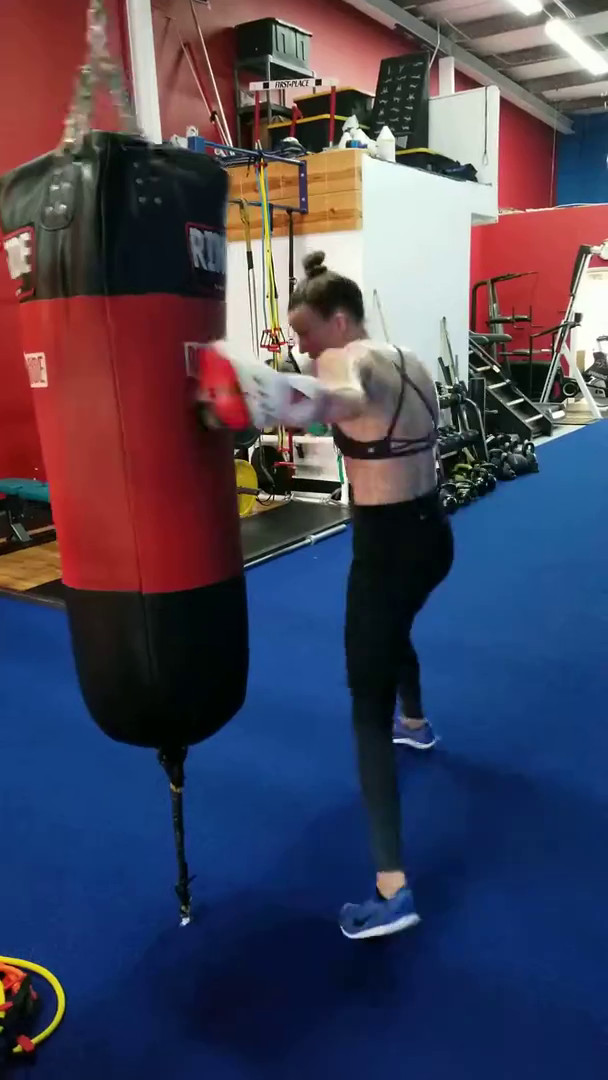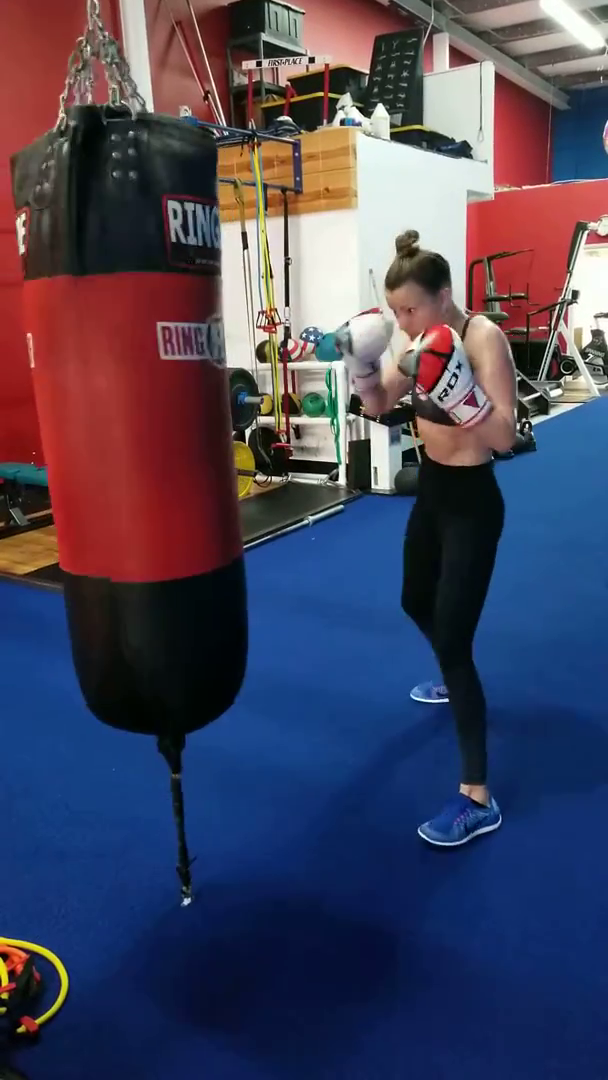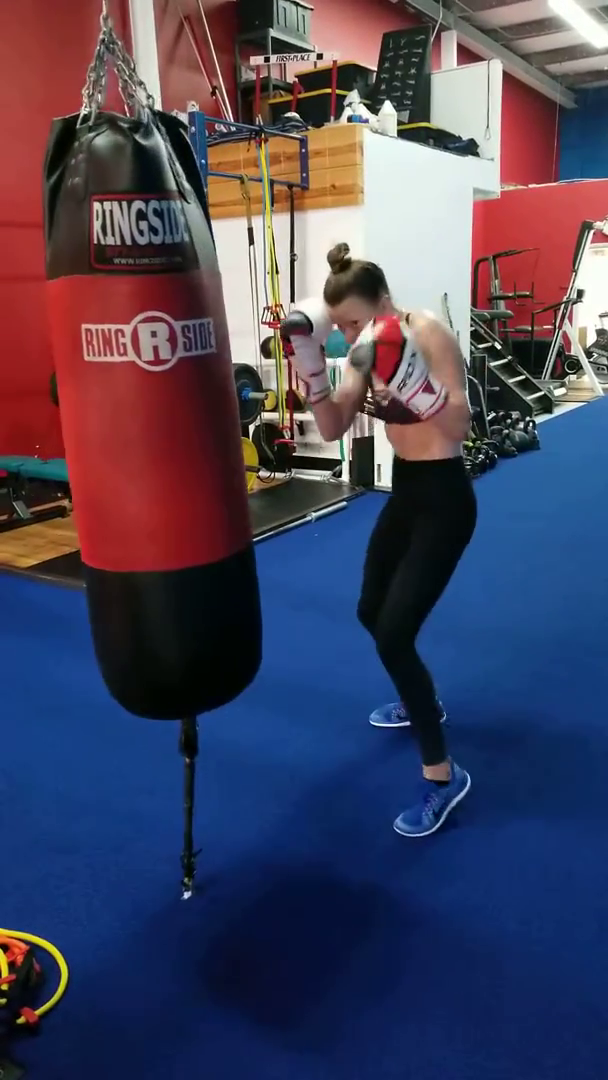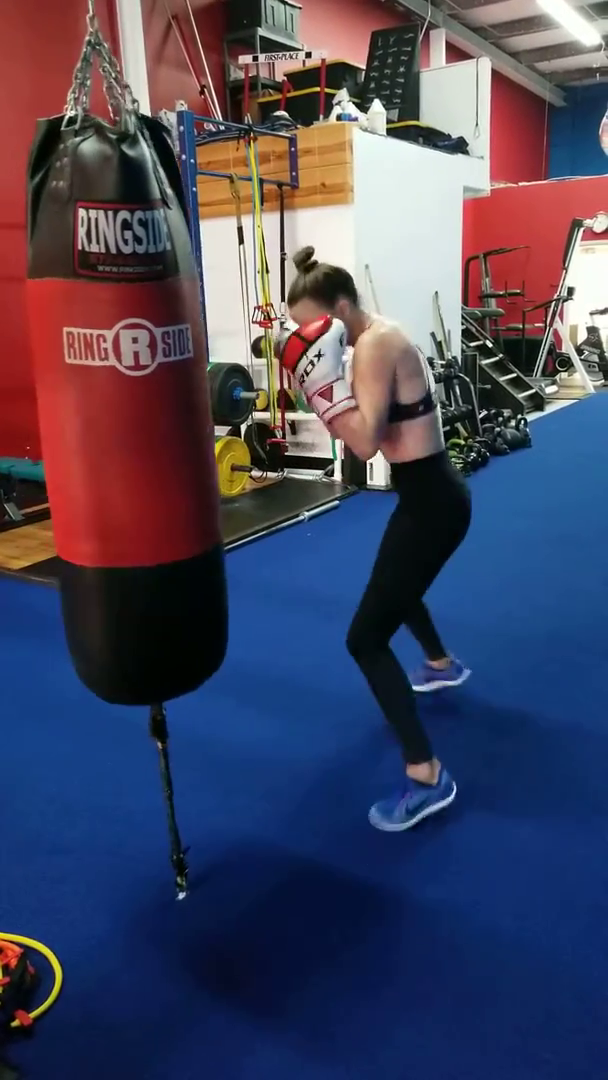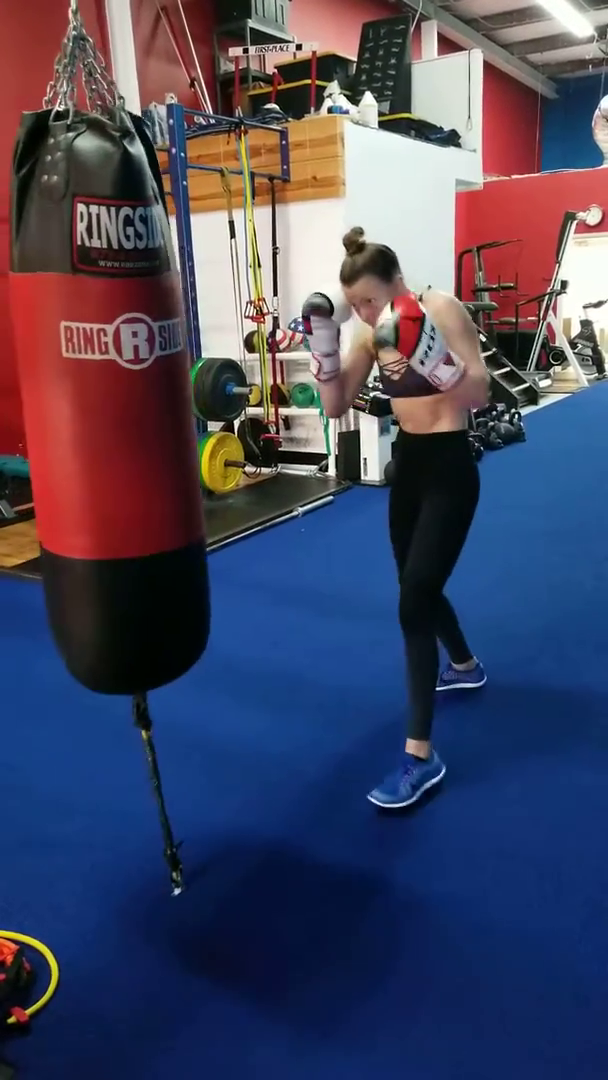
dt=1s
person 1, frame 1
left shoulder: (357, 358)
right shoulder: (409, 361)
left elbow: (345, 393)
left wrist: (273, 386)
left hip: (388, 547)
right hip: (431, 535)
left knee: (368, 715)
right knee: (385, 632)
left ankle: (390, 889)
right ankle: (415, 718)
person 1, frame 2
left shoulder: (484, 339)
right shoulder: (419, 341)
left elbow: (504, 435)
right elbow: (382, 406)
left wrist: (456, 387)
right wrist: (362, 368)
left hip: (470, 501)
right hip: (432, 489)
left knee: (451, 641)
right knee: (415, 601)
left ankle: (477, 800)
right ankle: (455, 681)
person 1, frame 3
left shoulder: (431, 334)
right shoulder: (366, 354)
left elbow: (458, 422)
right elbow: (331, 428)
left wrist: (406, 369)
right wrist: (309, 359)
left hip: (445, 499)
right hip: (404, 492)
left knee: (393, 633)
right knee: (372, 613)
left ankle: (441, 776)
right ankle: (421, 701)
person 1, frame 4
left shoulder: (374, 346)
right shoulder: (377, 341)
left elbow: (363, 438)
right elbow: (374, 428)
left wrist: (323, 377)
right wrist: (318, 374)
left hip: (433, 505)
right hip: (431, 492)
left knee: (365, 640)
right knee: (391, 588)
left ankle: (426, 777)
right ankle: (443, 665)
person 1, frame 5
left shoulder: (442, 309)
right shoulder: (370, 334)
left elbow: (479, 394)
right elbow: (334, 407)
left wrist: (427, 350)
right wrist: (323, 344)
left hip: (449, 468)
right hip: (407, 464)
left knee: (414, 607)
right knee: (419, 584)
left ankle: (420, 756)
right ankle: (464, 667)
